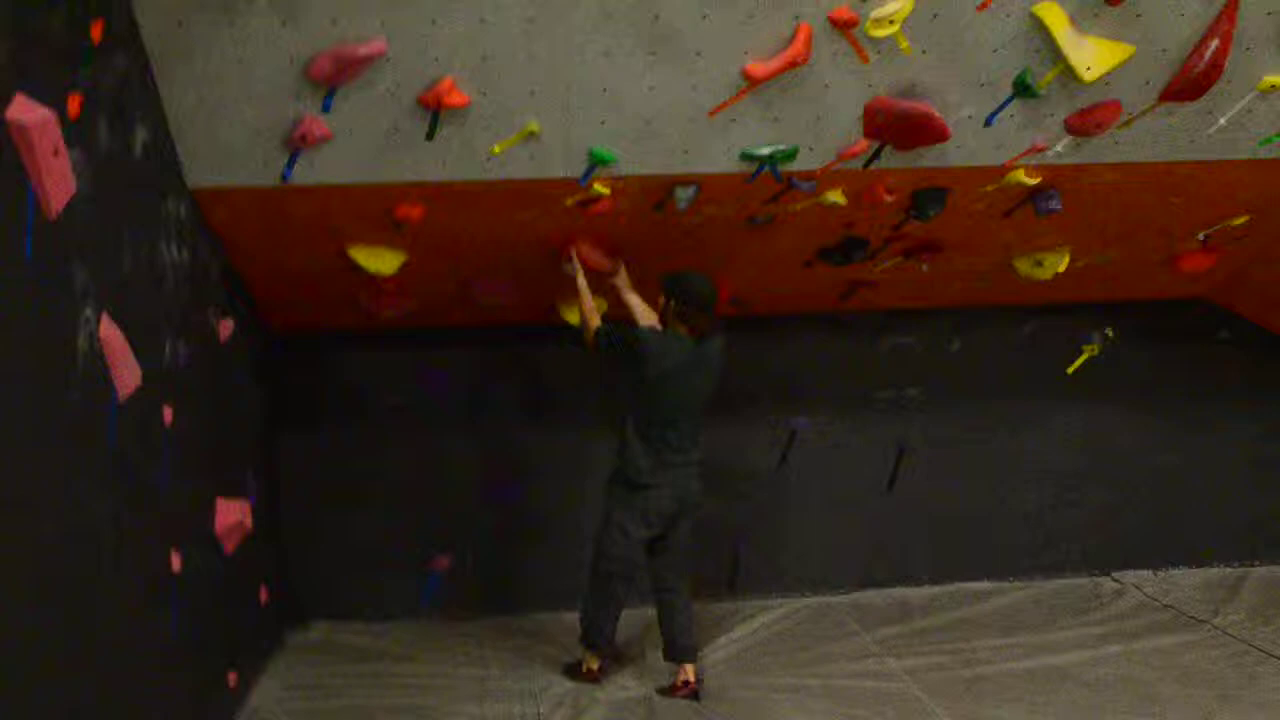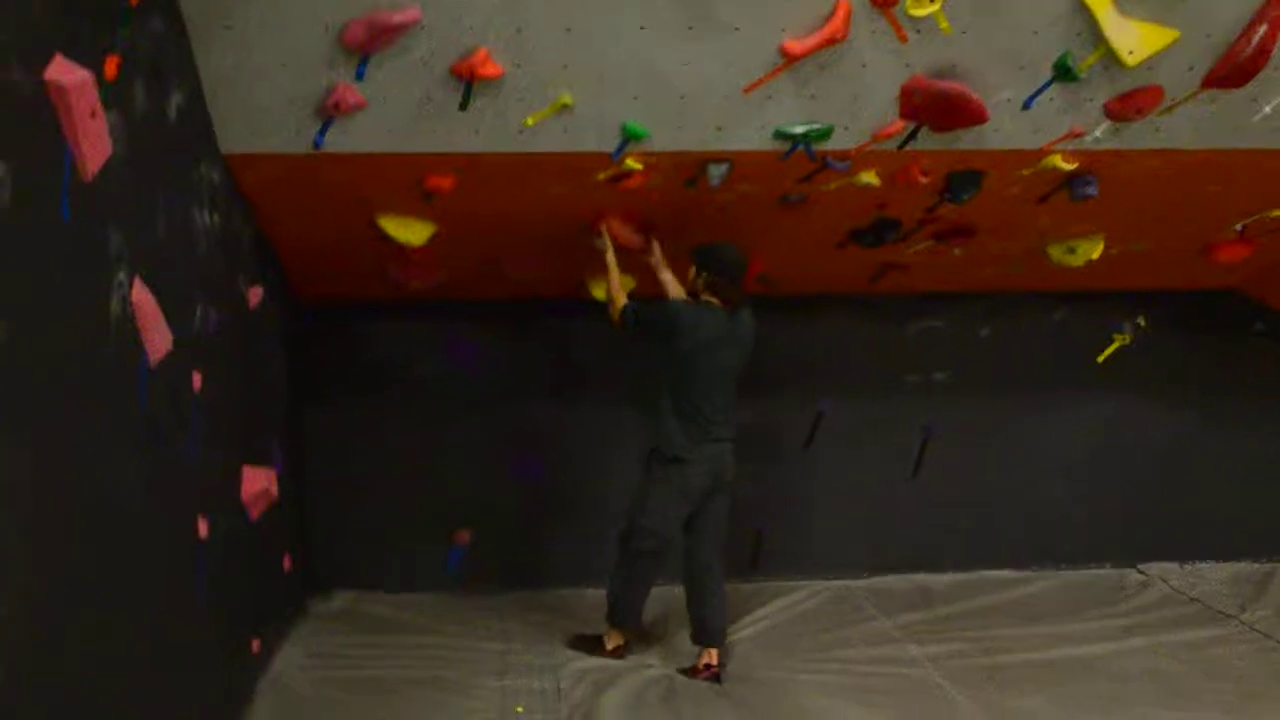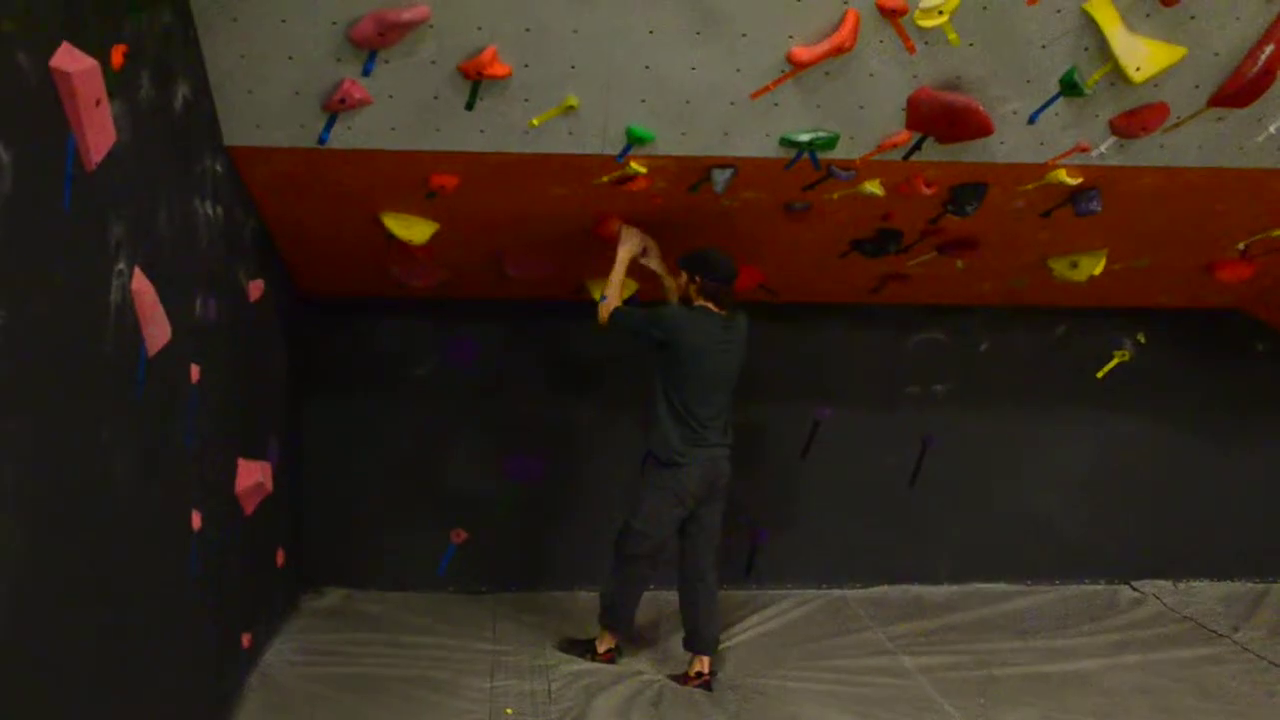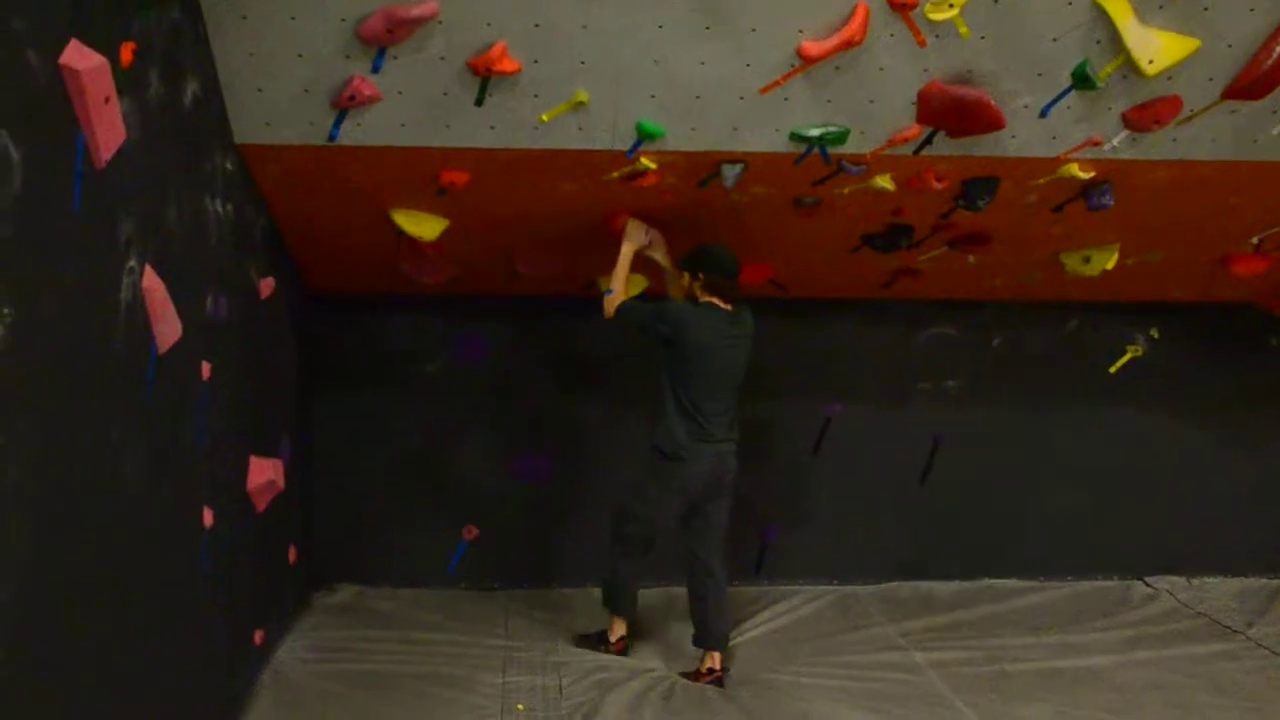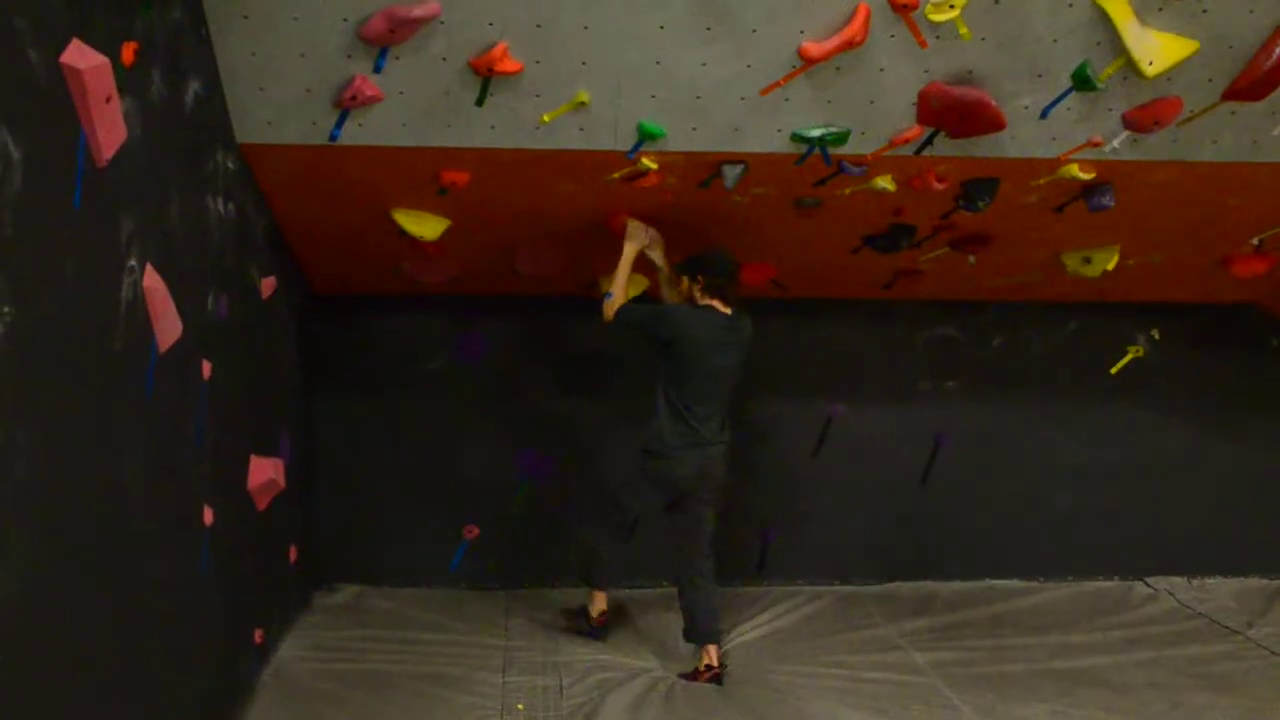
dt=0.3s
person 1, frame 1
left shoulder: (647, 348)
right shoulder: (712, 348)
left elbow: (594, 334)
left wrist: (581, 281)
right wrist: (625, 289)
left hip: (641, 489)
right hip: (684, 485)
left knee: (611, 575)
right knee: (672, 579)
left ankle: (593, 661)
right ankle: (687, 675)
person 1, frame 2
left shoulder: (680, 319)
right shoulder: (742, 321)
left elbow: (620, 313)
left wrist: (610, 257)
right wrist: (660, 268)
left hip: (679, 463)
right hip: (719, 460)
left knee: (642, 550)
right knee: (705, 558)
left ankle: (615, 637)
right ankle: (710, 657)
person 1, frame 3
left shoulder: (675, 323)
right shoulder: (736, 326)
left elbow: (607, 313)
left wrist: (624, 256)
right wrist: (658, 268)
left hip: (675, 467)
right hip: (716, 464)
left knee: (635, 554)
right knee: (701, 564)
left ankle: (606, 642)
right ankle: (702, 665)
person 1, frame 4
left shoulder: (681, 320)
right shoulder: (741, 322)
left elbow: (613, 307)
left wrist: (628, 249)
right wrist: (662, 260)
left hip: (680, 461)
right hip: (722, 460)
left knee: (628, 535)
right knee: (708, 559)
left ankle: (617, 632)
right ankle: (713, 662)
person 1, frame 5
left shoulder: (682, 322)
right shoulder: (740, 327)
left elbow: (612, 310)
left wrist: (631, 250)
right wrist: (659, 260)
left hip: (669, 458)
right hip: (712, 461)
left knee: (609, 521)
right knee: (696, 557)
left ankle: (596, 611)
right ankle: (710, 659)
